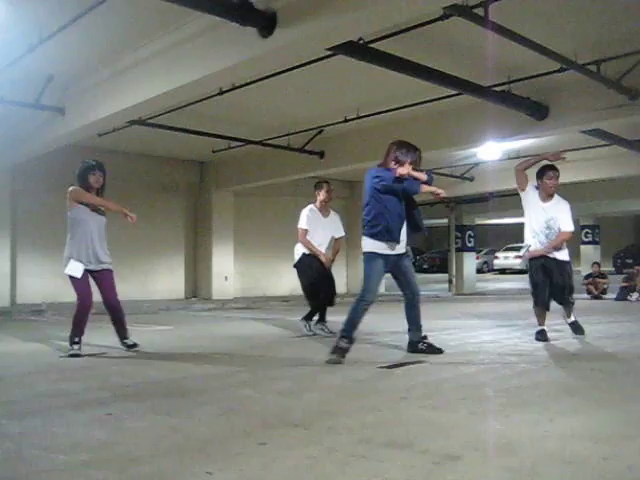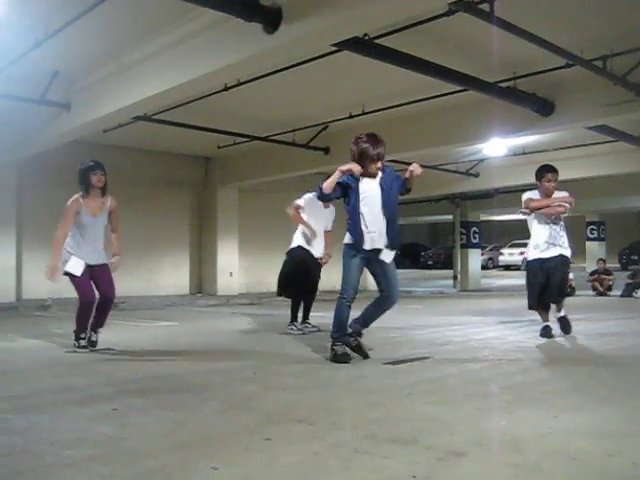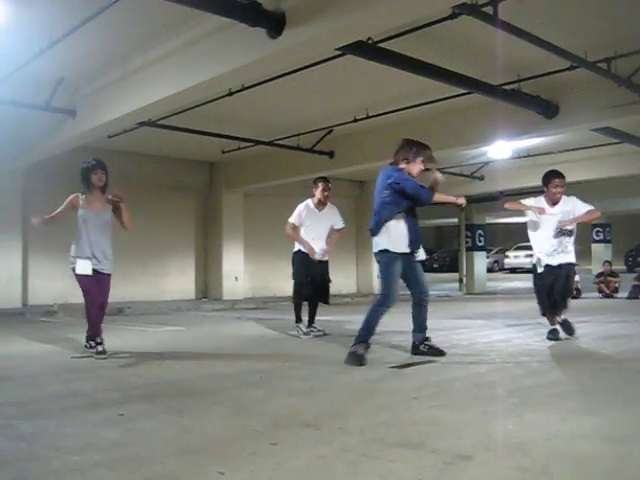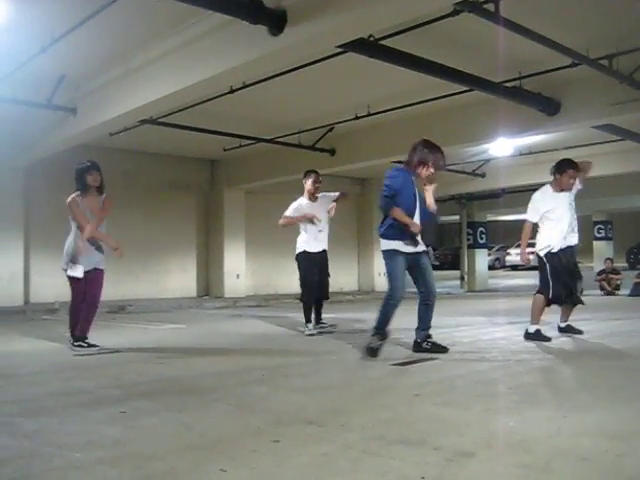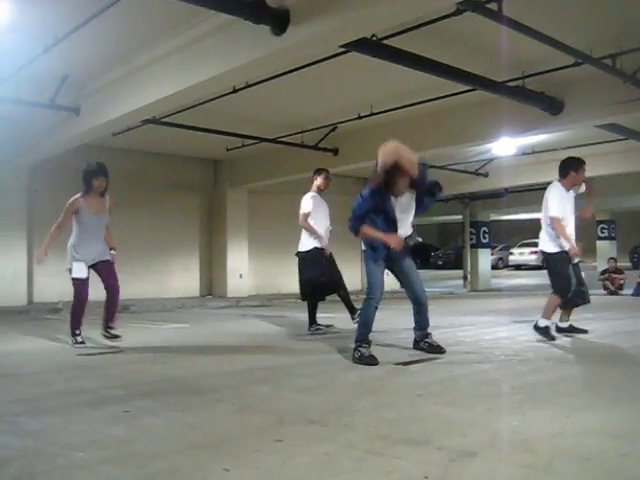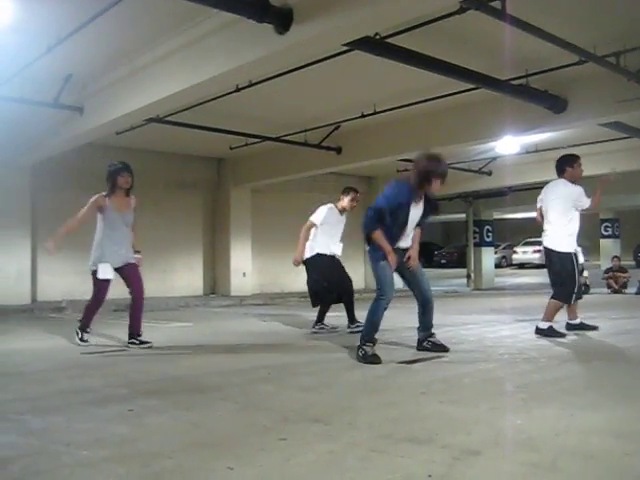
dt=0.4s
person 1, frame 1
left shoulder: (404, 179)
right shoulder: (377, 175)
left elbow: (424, 178)
right elbow: (413, 186)
left wrist: (410, 173)
right wrist: (433, 190)
left hip: (398, 248)
right hip: (376, 248)
left knee: (412, 294)
right knee: (368, 296)
left ankle: (417, 340)
right ankle: (343, 342)
person 1, frame 2
left shoulder: (387, 174)
right shoulder: (351, 180)
left elbow: (403, 188)
right elbow: (324, 193)
left wrist: (411, 174)
right wrist: (342, 171)
left hip: (381, 248)
right hip: (355, 247)
left knee: (390, 296)
right knee: (348, 295)
left ankle: (353, 331)
right ankle: (336, 343)
person 1, frame 3
left shoulder: (402, 178)
right shoulder: (392, 174)
left elbow: (425, 194)
right elbow: (422, 195)
left wrist: (434, 182)
right wrist: (454, 199)
left hip: (406, 247)
right hip: (389, 246)
left knee: (421, 295)
right knee: (388, 297)
left ankle: (419, 341)
right ankle: (359, 345)
person 1, frame 4
left shoulder: (419, 185)
right shoulder: (399, 175)
left elbow: (431, 214)
right elbow: (387, 203)
left wrist: (429, 192)
right wrist: (409, 223)
left hip: (417, 247)
right hip: (395, 245)
left knee: (429, 293)
right knee: (396, 293)
left ankle: (422, 339)
right ankle: (377, 337)
person 1, frame 5
left shoulder: (415, 186)
right shoulder: (373, 194)
right elbow: (355, 224)
right wrist: (385, 237)
left hip: (399, 249)
right hip: (375, 250)
left knee: (418, 296)
right knee: (375, 296)
left ankle: (422, 338)
right ankle: (361, 347)
person 1, frame 6
left shoulder: (426, 199)
right shoulder: (397, 192)
right elbow: (371, 222)
left wrist: (414, 249)
right wrist: (389, 252)
left hip: (405, 251)
right hip: (382, 250)
left knee: (425, 294)
right knee: (385, 294)
left ankle: (426, 337)
right ankle: (366, 344)
person 2, frame 1
left shoulder: (101, 201)
right shoulder: (74, 193)
right elbow: (102, 203)
right wrist: (126, 212)
left hip: (100, 259)
right hip: (77, 259)
left knee: (112, 301)
right knee: (85, 301)
left ankle: (124, 337)
right ankle: (75, 341)
person 2, frame 2
left shoulder: (111, 203)
right shoulder: (76, 203)
left elbow: (115, 230)
right elbow: (61, 232)
left wrist: (116, 254)
right wrist: (54, 261)
left hip: (98, 258)
right hip: (75, 257)
left knee: (109, 295)
right knee: (88, 298)
left ankle: (94, 331)
right ankle: (80, 336)
person 2, frame 3
left shoulder: (111, 200)
right shoulder: (76, 200)
left elbow: (127, 225)
right elbow: (53, 217)
left wrist: (121, 203)
right wrist: (40, 219)
left hip: (104, 258)
right hip: (83, 258)
left knee: (102, 302)
right knee: (92, 299)
left ankle: (91, 338)
right ankle: (97, 342)
person 2, frame 4
left shoulder: (105, 199)
right shoulder: (74, 201)
left elbow: (96, 223)
right elbow: (84, 227)
left wrist: (84, 241)
right wrist: (113, 244)
left hip: (95, 256)
right hip: (75, 256)
left knee: (93, 298)
right knee: (79, 298)
left ankle: (81, 337)
right ankle: (75, 337)
person 2, frame 5
left shoulder: (107, 201)
right shoulder: (77, 202)
right elbow: (59, 226)
left wrist: (112, 249)
right wrist: (44, 248)
left hip: (101, 254)
right hip: (79, 255)
left knee: (113, 288)
right knee: (81, 296)
left ankle: (108, 327)
right ankle: (75, 333)
person 2, frame 6
left shoulder: (132, 201)
right shoulder: (101, 200)
right elbow: (77, 220)
left wrist: (136, 251)
right wrist: (56, 239)
left hip: (125, 256)
right hip: (103, 256)
left knee: (138, 293)
right knee: (98, 298)
left ankle: (135, 335)
right ankle: (82, 330)
person 3, frame 1
left shoulder: (562, 205)
right shoulder: (529, 194)
left elbow: (566, 235)
right elbow: (519, 169)
left wrist: (543, 250)
right wrist: (543, 157)
left hip: (558, 254)
right hip: (536, 253)
left knee: (565, 291)
right knee: (540, 293)
left ankle: (570, 318)
right ankle: (541, 327)
person 3, frame 2
left shoulder: (562, 196)
right shoulder: (530, 195)
left elbow: (561, 210)
right elbow: (529, 204)
left wrist: (534, 210)
right wrist: (561, 199)
left hip: (559, 252)
right hip: (536, 254)
left knee: (557, 286)
right knee: (536, 292)
left ankle: (561, 314)
right ankle: (546, 324)
person 3, frame 3
left shoulder: (571, 202)
right shoulder: (534, 203)
left elbow: (596, 212)
right elbow: (508, 205)
left wrist: (574, 220)
right wrist: (529, 208)
left hip: (565, 260)
right hip: (543, 261)
left knee: (561, 296)
right knee: (545, 298)
left ankle: (561, 317)
right ankle: (553, 326)
person 3, frame 4
left shoulder: (570, 188)
right shoulder: (541, 196)
left elbow: (587, 167)
right elbow: (529, 223)
left wrist: (567, 163)
right wrist: (523, 249)
left hip: (568, 248)
right hip: (550, 250)
left knee: (573, 287)
right knee: (548, 287)
left ankle: (564, 323)
right ankle: (532, 329)
person 3, frame 5
left shoulder: (570, 188)
right shoulder: (555, 192)
left elbow: (586, 187)
right elbow: (554, 221)
left wrist: (588, 205)
right wrist: (571, 244)
left hip: (564, 247)
right hip: (554, 248)
left knee: (574, 285)
right knee: (565, 285)
left ankle: (564, 324)
right ankle: (542, 323)
person 3, frame 6
left shoulder: (548, 188)
right shoulder: (574, 190)
left elbow: (539, 216)
right elbow: (592, 205)
right wrist: (603, 186)
left hip: (550, 244)
right hip: (563, 246)
left knee: (569, 284)
right knee: (568, 286)
left ankle: (574, 321)
right ankle: (544, 325)
person 4, frame 1
left shoulder: (335, 217)
right shoulder: (308, 212)
left elbow: (338, 241)
right elbow: (301, 237)
left wrist: (329, 258)
right wrist: (321, 254)
left hip: (321, 257)
right hip: (305, 255)
left knee: (326, 288)
right knee: (323, 284)
left ankle: (308, 319)
right ankle: (321, 321)
person 4, frame 2
left shoulder: (331, 209)
right shoulder: (311, 199)
right elbow: (292, 210)
left wrist: (327, 252)
right wrist: (307, 226)
left hip: (316, 253)
right hip: (301, 248)
left knee: (311, 287)
right knee: (298, 285)
left ankle: (305, 321)
right ankle: (293, 323)
person 4, frame 3
left shoulder: (333, 210)
right shoulder: (304, 207)
left elbow: (339, 231)
right elbow: (289, 228)
left wrist: (329, 249)
right wrist: (306, 244)
left hip: (321, 255)
right hip: (302, 252)
left knee: (319, 289)
right knee: (301, 285)
left ankle: (311, 324)
right ankle: (299, 323)
person 4, frame 4
left shoulder: (324, 198)
right shoulder: (298, 204)
left elbow: (343, 195)
right elbow: (282, 221)
left wrist: (335, 202)
right wrist: (304, 217)
left hip: (321, 250)
right hip: (306, 251)
left knee: (321, 286)
right knee: (310, 286)
left ankle: (318, 321)
right ankle: (308, 323)
person 4, frame 5
left shoulder: (321, 200)
right shoulder: (309, 198)
right elbow: (303, 222)
right wrist: (321, 239)
left hip: (322, 249)
right hip: (312, 249)
left knee: (336, 281)
right knee: (316, 286)
left ankle: (353, 313)
right ankle: (313, 325)
person 4, frame 6
left shoulder: (344, 215)
right shoulder: (326, 211)
right elbow: (306, 228)
right wrist: (299, 252)
left hip: (331, 256)
right hip: (317, 255)
left knee: (345, 285)
right knee: (328, 290)
left ankle: (352, 322)
right ankle: (318, 323)
